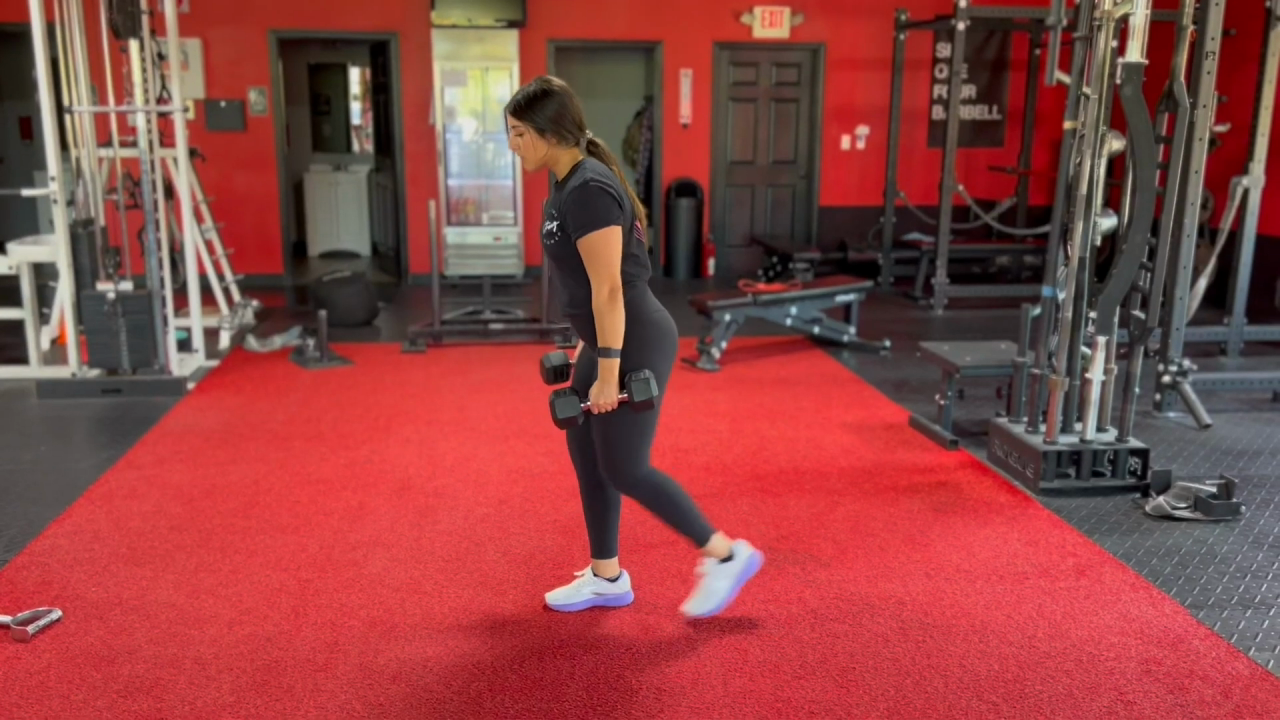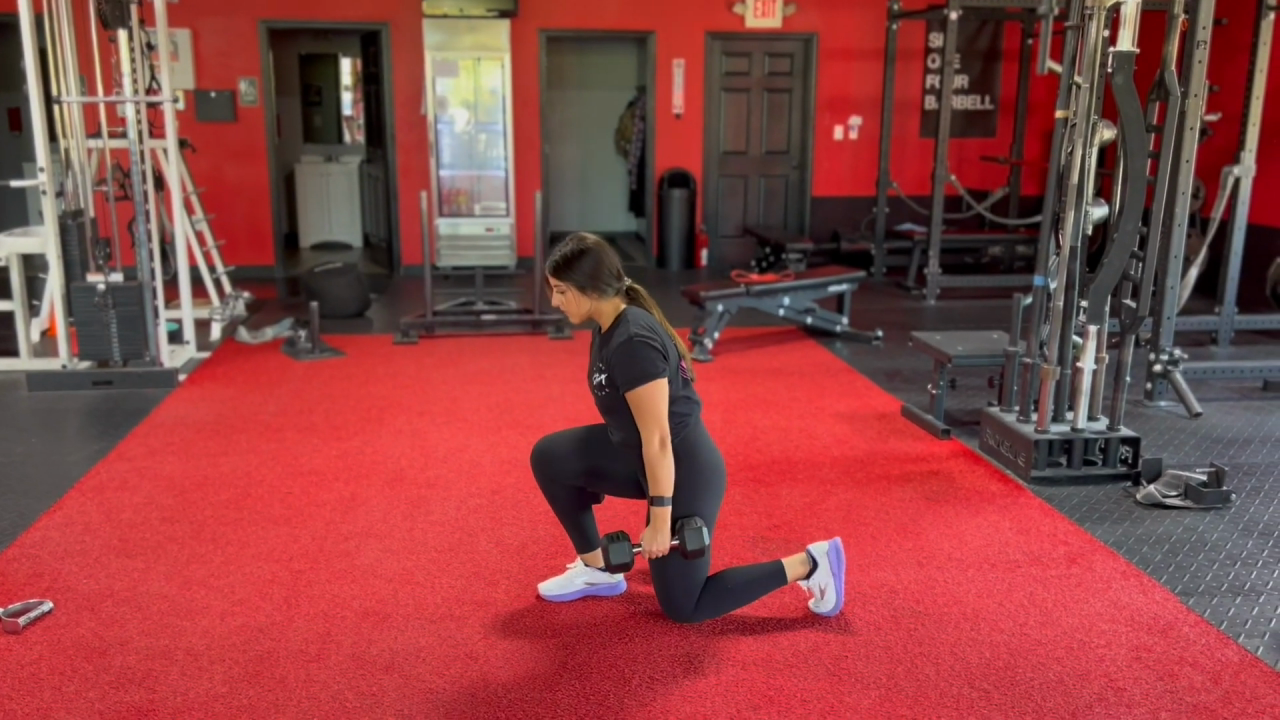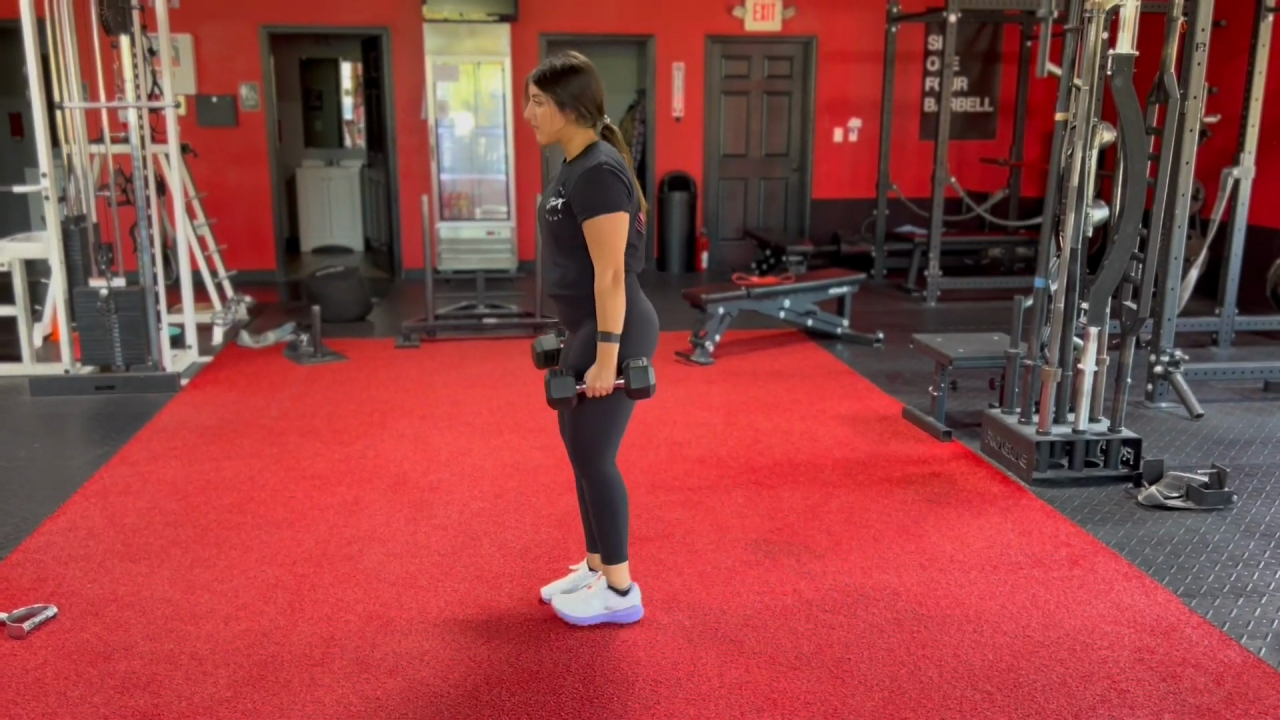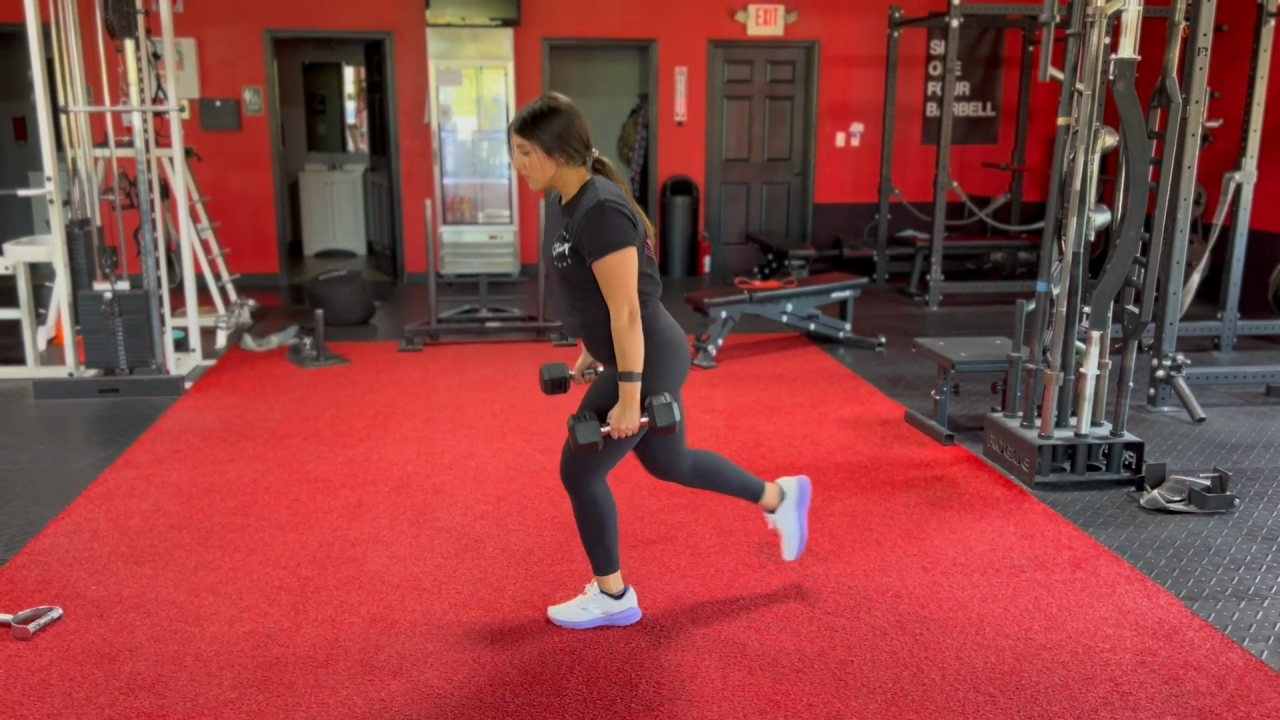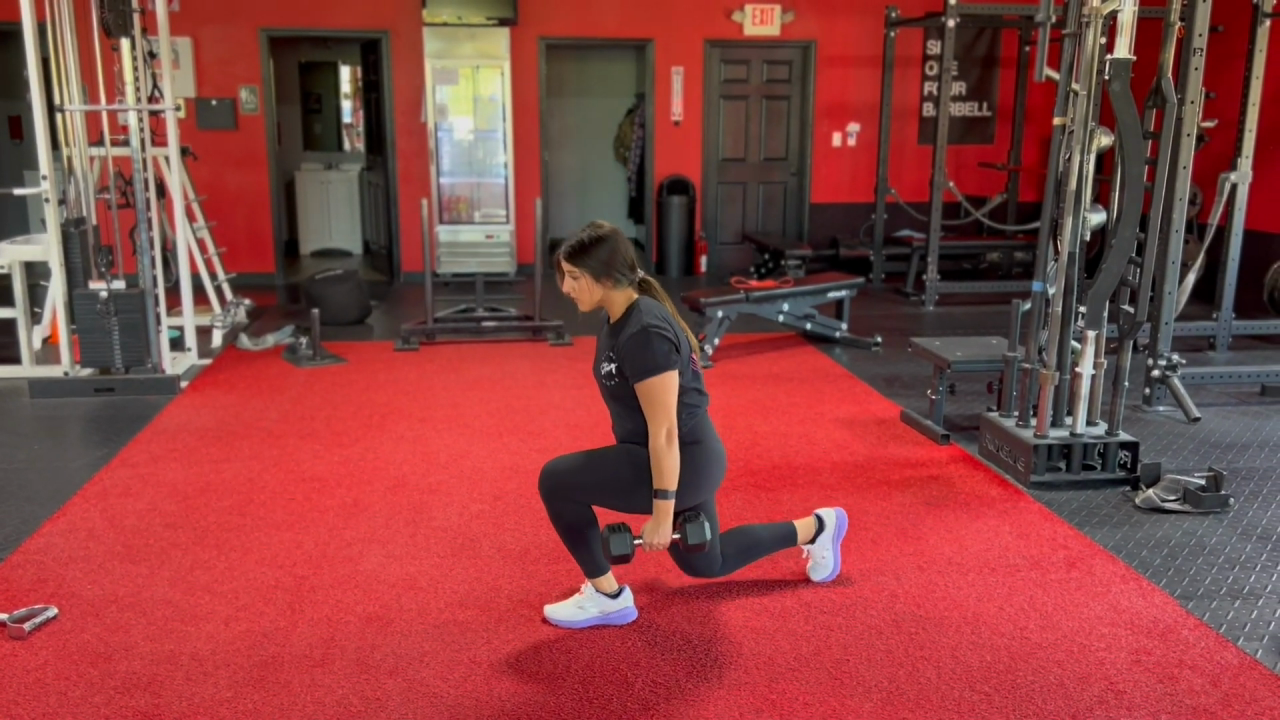
dt=1s
person 1, frame 1
left shoulder: (587, 190)
right shoulder: (570, 184)
left elbow: (609, 289)
left wrist: (608, 372)
right wrist: (593, 353)
left hip: (636, 342)
right hip: (609, 339)
left knee: (624, 467)
right knee: (586, 454)
left ankle: (726, 555)
right ankle: (607, 577)
person 1, frame 2
left shoulder: (633, 343)
right shoulder: (612, 326)
left elbow: (658, 439)
left wrist: (659, 519)
right wrist: (599, 472)
left hip: (684, 471)
right hip: (646, 457)
left knee: (683, 607)
right knee: (549, 458)
left ankle: (810, 563)
right ankle: (597, 568)
person 1, frame 3
left shoulder: (599, 172)
right shoulder: (577, 166)
left elbow: (612, 274)
left wrist: (607, 358)
left hip: (614, 331)
right hip: (589, 327)
left knee: (591, 457)
right knee: (582, 451)
left ankle: (619, 590)
right ankle: (599, 570)
person 1, frame 4
left shoulder: (600, 211)
right shoulder: (567, 202)
left elbow: (626, 311)
left wrist: (628, 397)
right wrist: (589, 352)
left hip: (647, 360)
right hip: (635, 356)
left knee: (580, 470)
right knee: (666, 459)
left ankle: (613, 596)
right ankle: (779, 498)
person 1, frame 5
left shoulder: (644, 334)
right shoulder: (620, 318)
left elbow: (664, 432)
left wrist: (661, 514)
right wrist: (629, 469)
left hip: (686, 462)
right hip: (682, 458)
left knee: (557, 481)
right knee: (705, 562)
left ankle: (607, 596)
right ankle: (818, 528)
